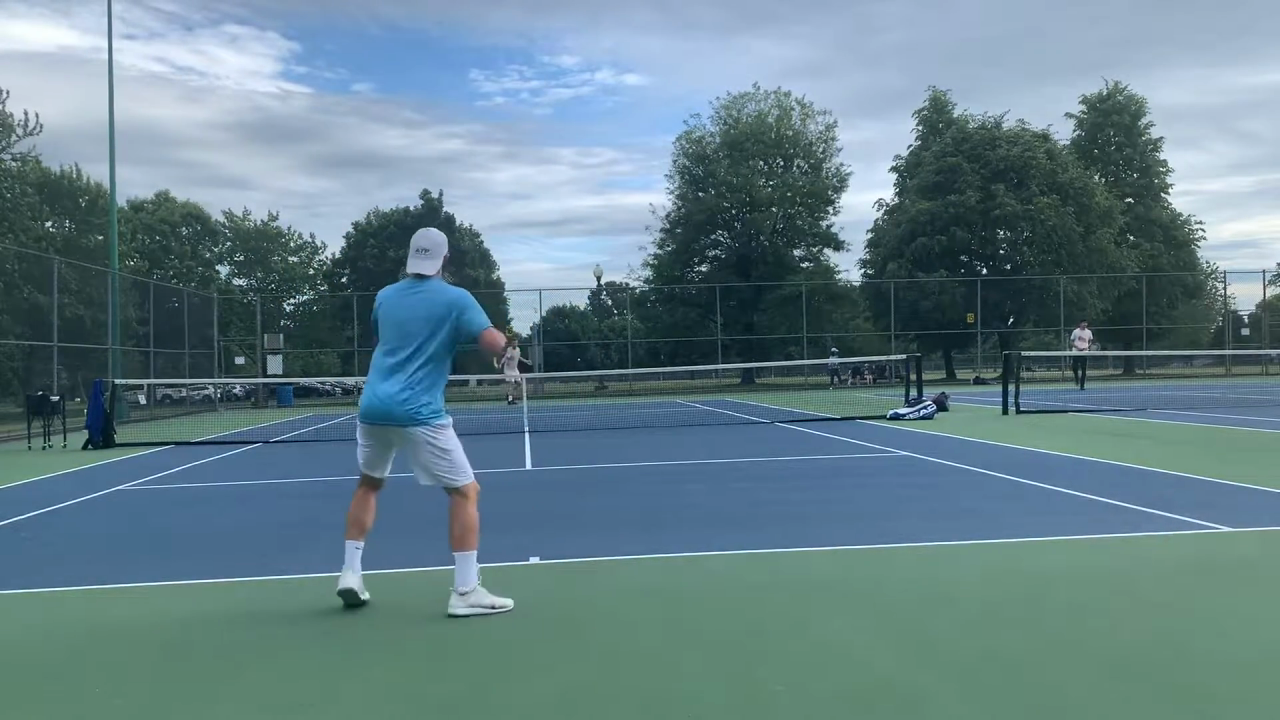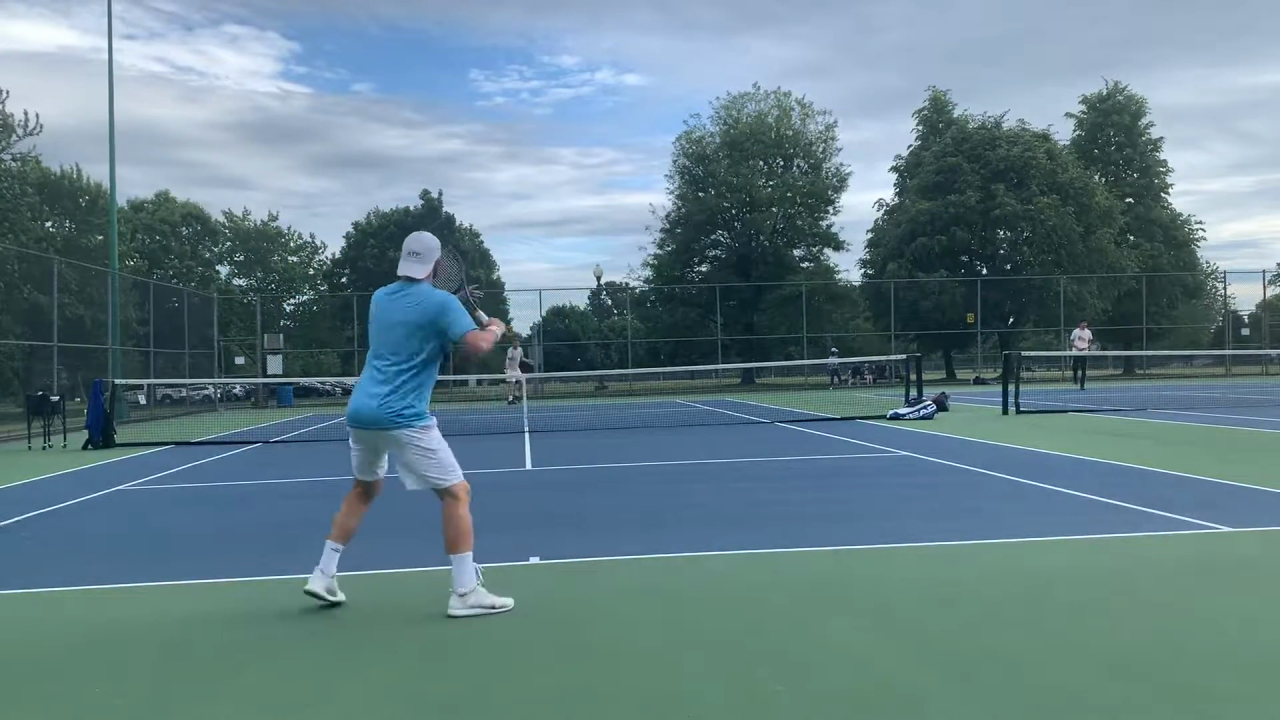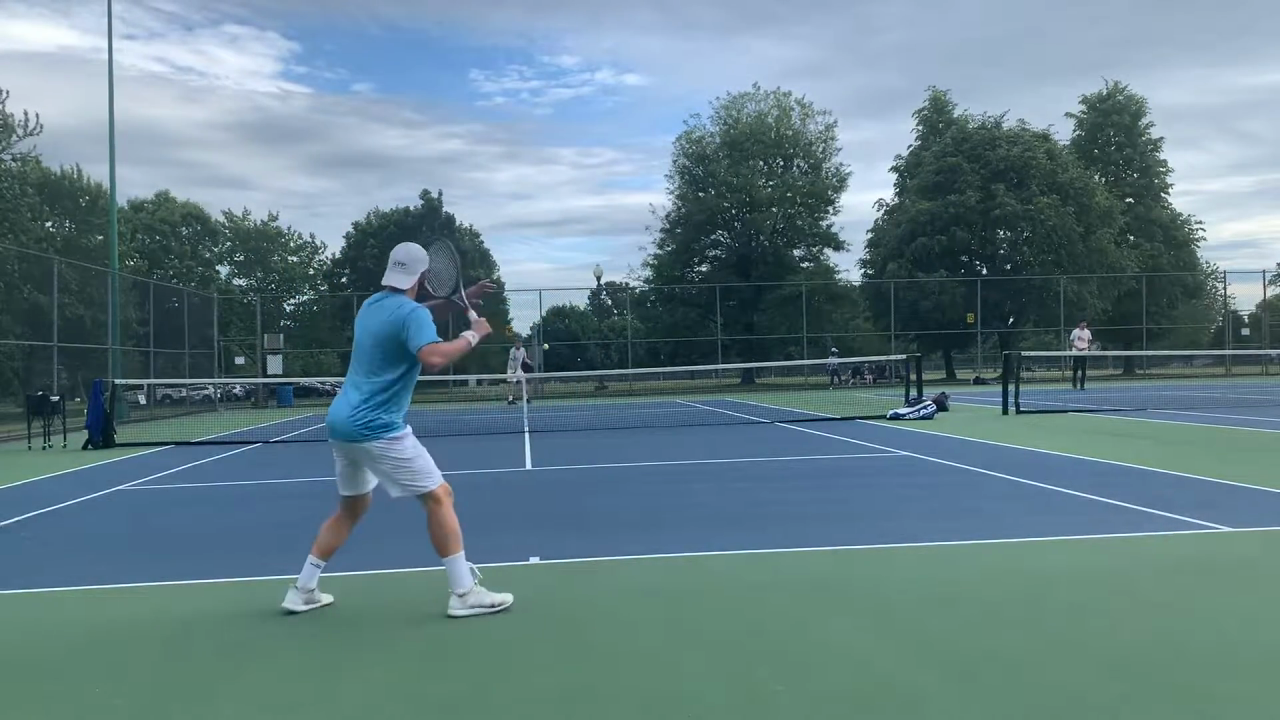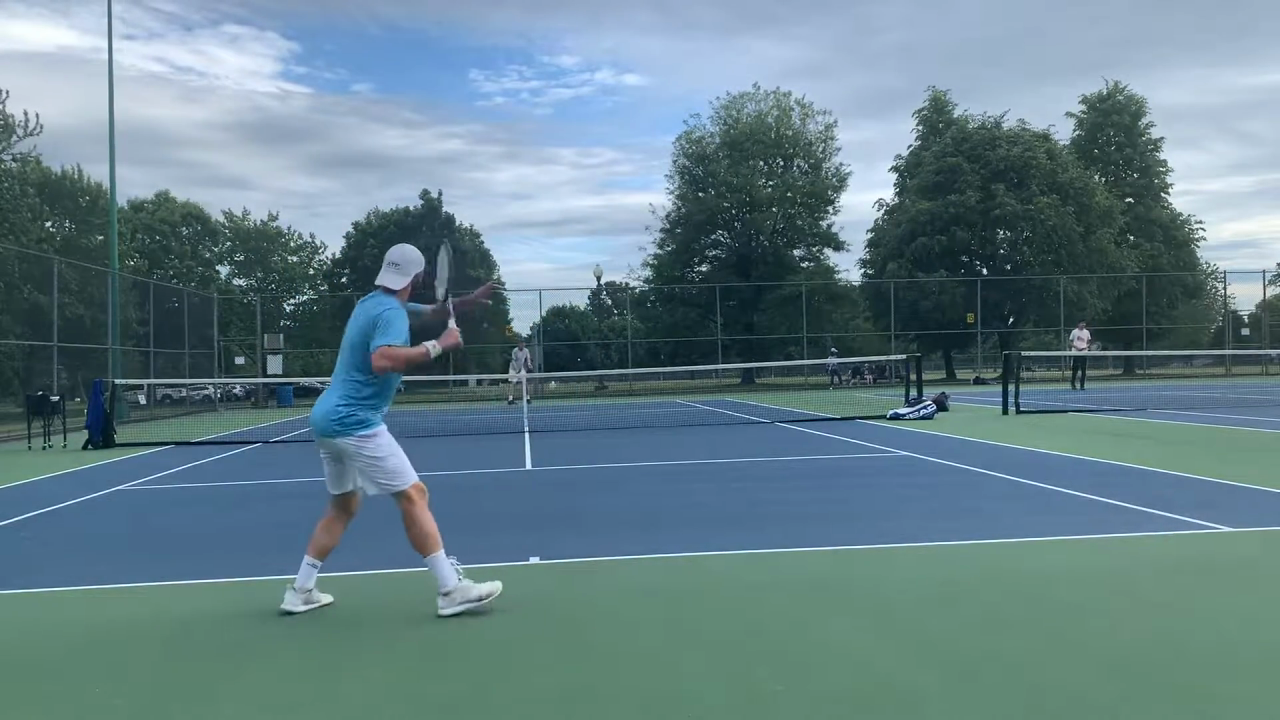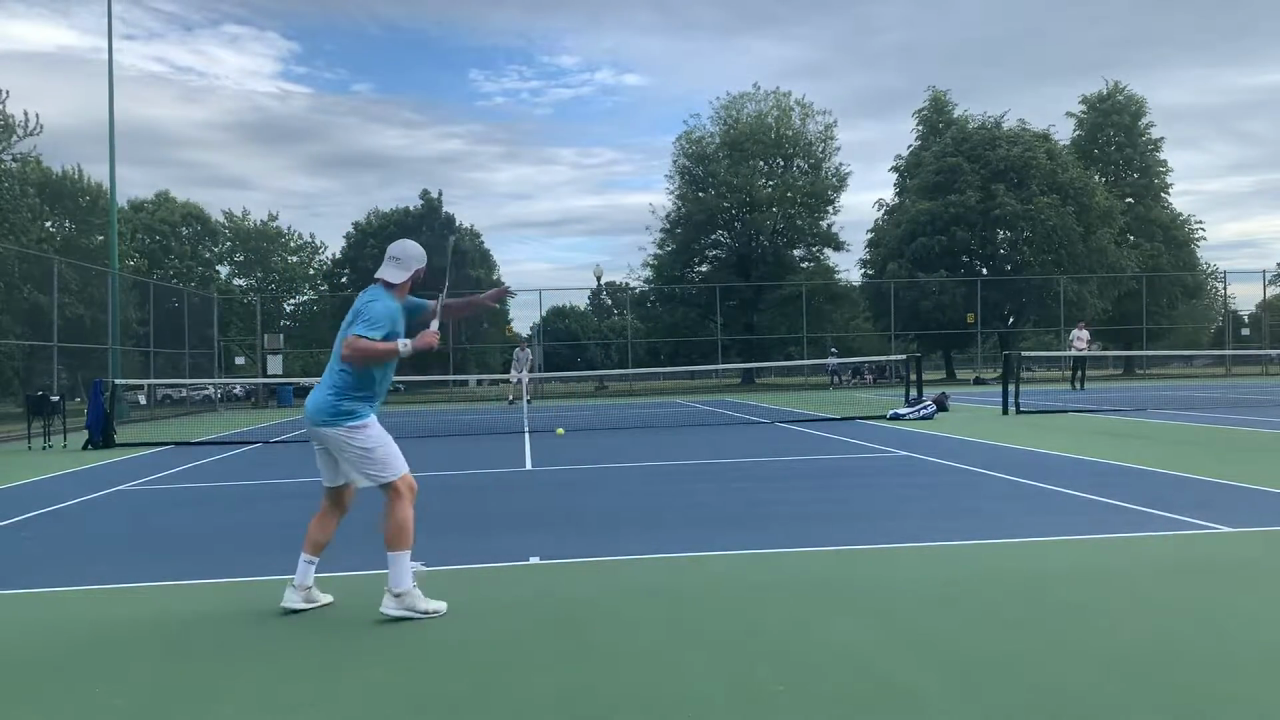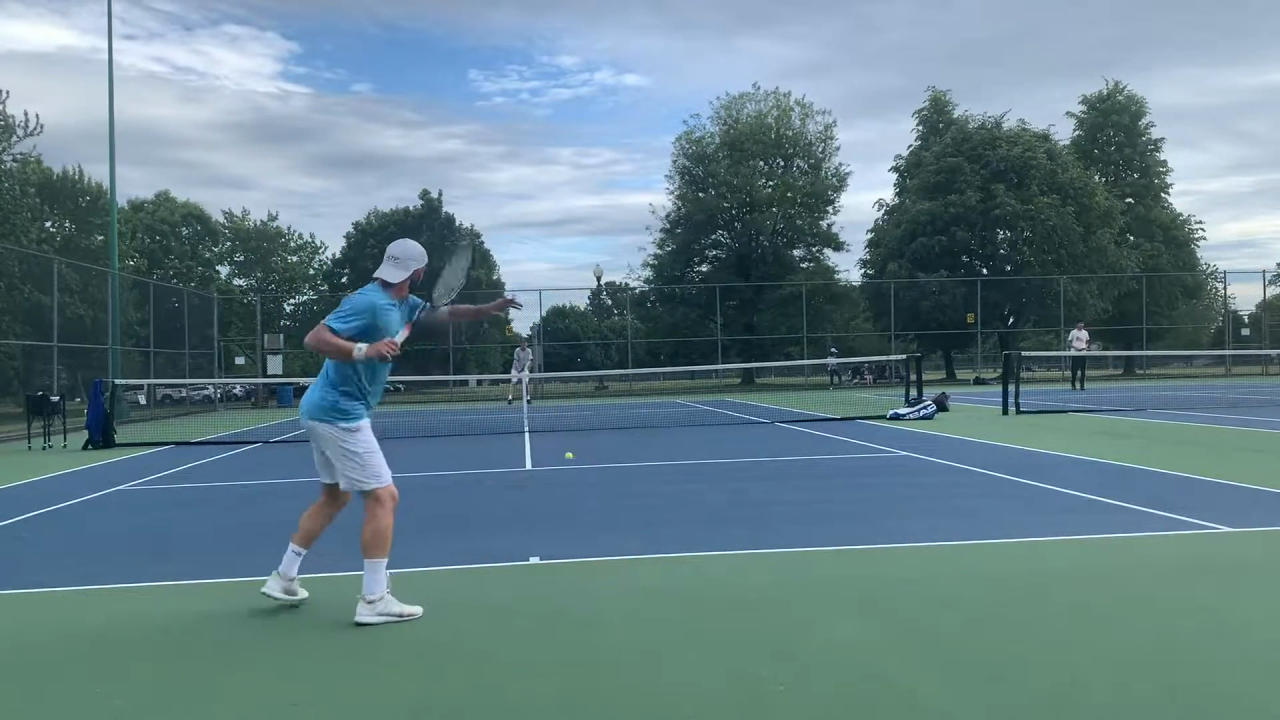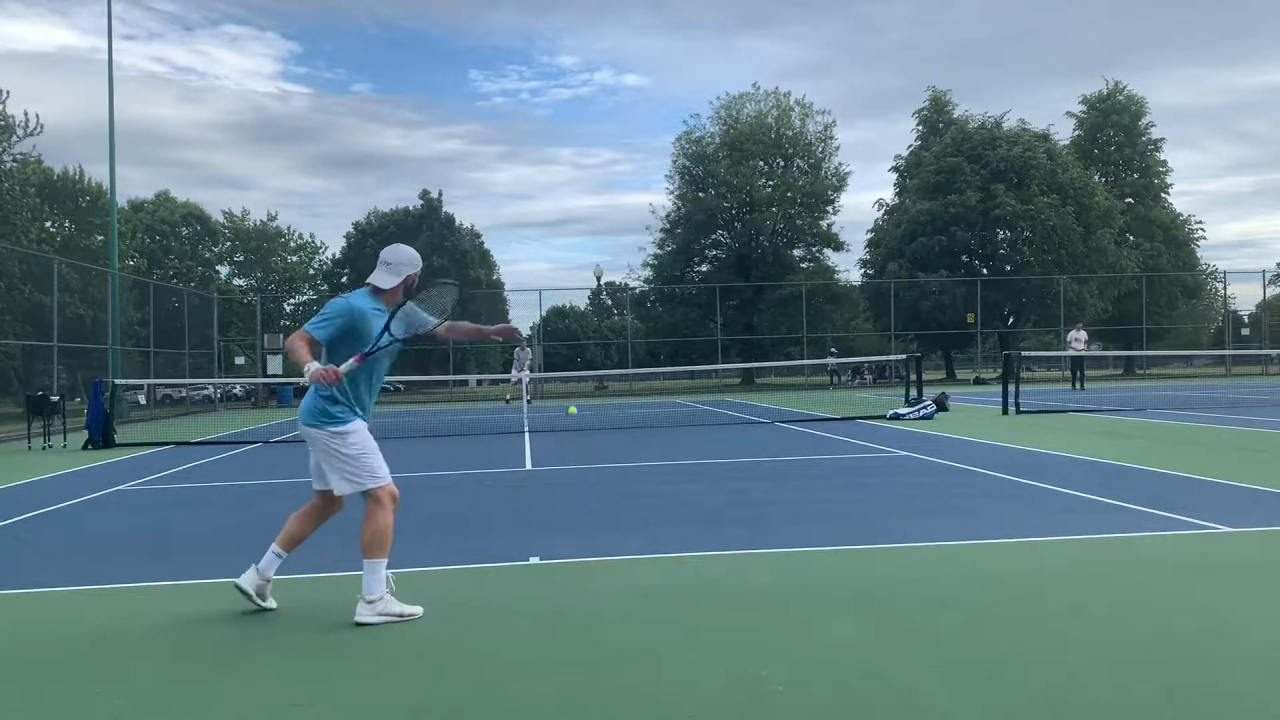
dt=0.1s
person 1, frame 1
left shoulder: (385, 296)
right shoulder: (457, 298)
right elbow: (496, 345)
right wrist: (502, 335)
left hip: (373, 409)
right hip: (420, 415)
left knee: (367, 487)
right knee: (465, 494)
left ankle: (351, 574)
right ankle: (466, 591)
person 1, frame 2
left shoulder: (382, 296)
right shoulder: (441, 301)
right elbow: (479, 345)
right wrist: (496, 328)
left hip: (362, 412)
right hip: (402, 419)
left knee: (361, 493)
right knee: (456, 494)
left ankle: (322, 576)
right ankle: (466, 593)
person 1, frame 3
left shoulder: (371, 305)
right shoulder: (411, 313)
right elbow: (433, 360)
right wrist: (472, 335)
left hip: (341, 422)
right hip: (378, 428)
left knee: (352, 508)
right knee: (439, 497)
left ankle: (303, 589)
right ankle: (464, 593)
person 1, frame 4
left shoulder: (375, 303)
right shoulder: (390, 313)
left elbow: (429, 313)
right elbow: (382, 363)
left wrist: (472, 299)
right wrist: (436, 347)
left hip: (328, 421)
right hip: (355, 424)
left knee: (344, 507)
right knee: (413, 496)
left ankle: (301, 590)
right ankle: (451, 589)
person 1, frame 5
left shoulder: (386, 299)
right shoulder: (380, 306)
left elbow: (438, 309)
right elbow: (350, 350)
left wrist: (482, 299)
right wrist: (407, 345)
left hip: (323, 413)
right hip: (346, 415)
left knee: (335, 500)
right knee: (402, 490)
left ankle: (301, 587)
right ankle: (400, 593)
person 1, frame 6
left shoulder: (402, 302)
right shoulder: (367, 302)
left elbow: (444, 314)
right elbow: (315, 338)
left wrist: (487, 310)
right wrist: (363, 350)
left hip: (334, 413)
right hip: (339, 413)
left knee: (333, 496)
right knee: (381, 499)
left ankle: (284, 577)
right ankle: (374, 600)
person 1, frame 7
left shoulder: (399, 310)
right shoulder: (350, 306)
left elbow: (445, 330)
right elbow: (295, 341)
left wrist: (489, 331)
right wrist: (312, 369)
left hip: (331, 419)
right hip: (333, 419)
left knee: (325, 502)
right knee: (383, 498)
left ankle: (260, 575)
right ankle: (373, 600)
